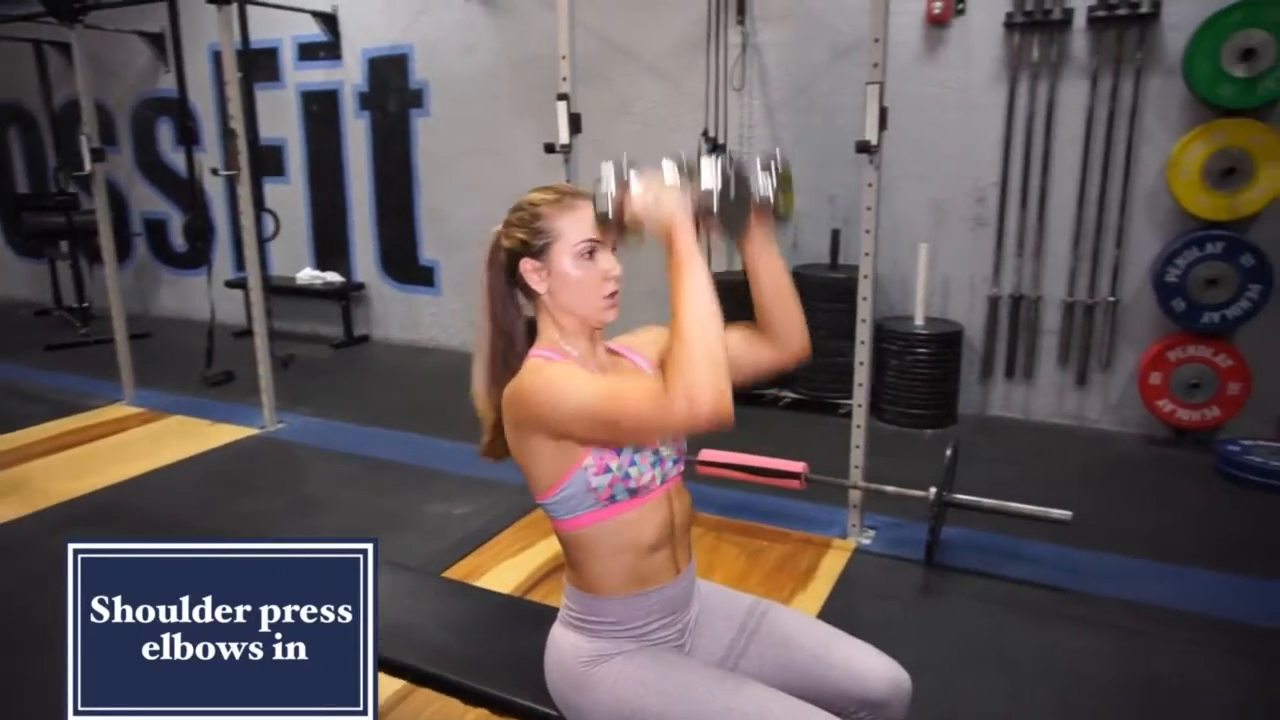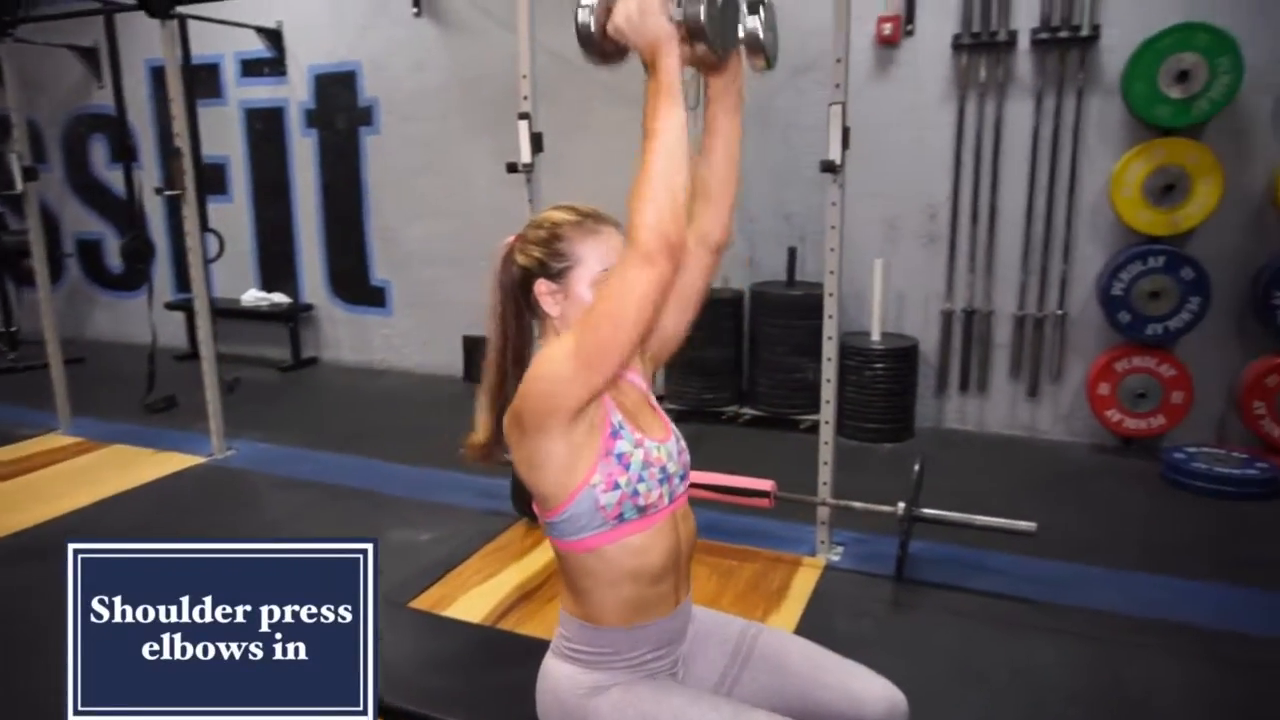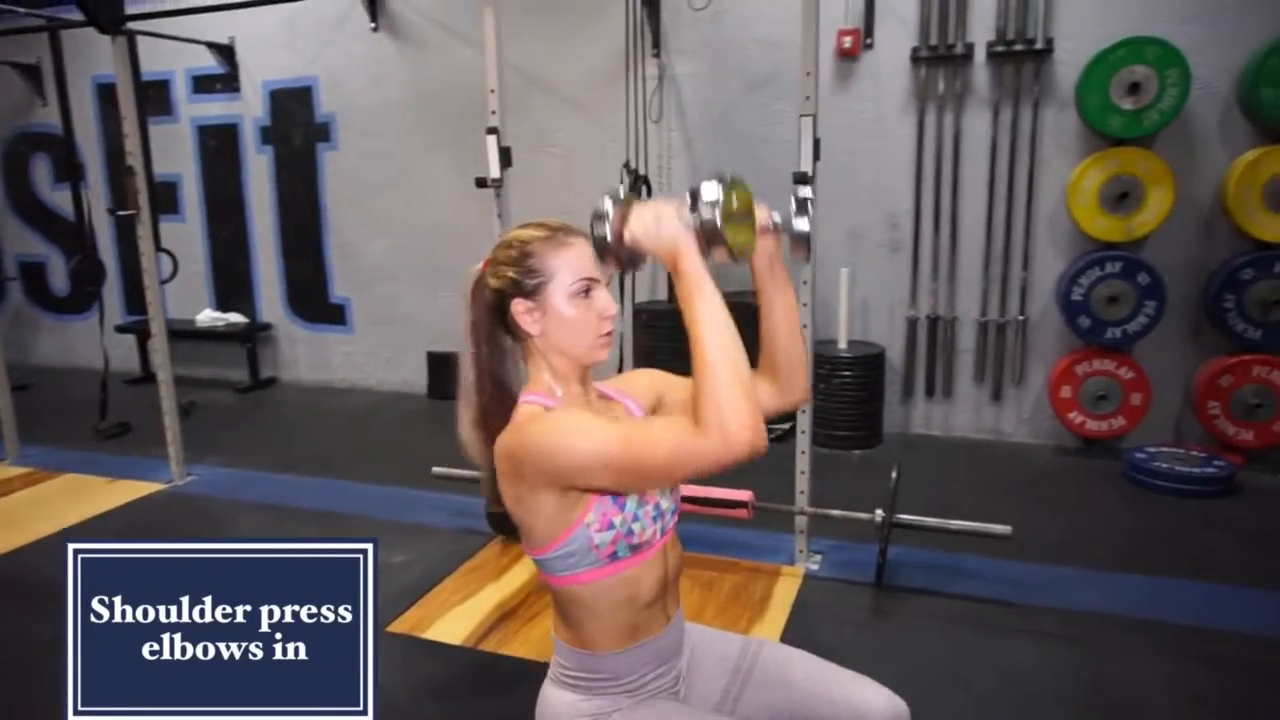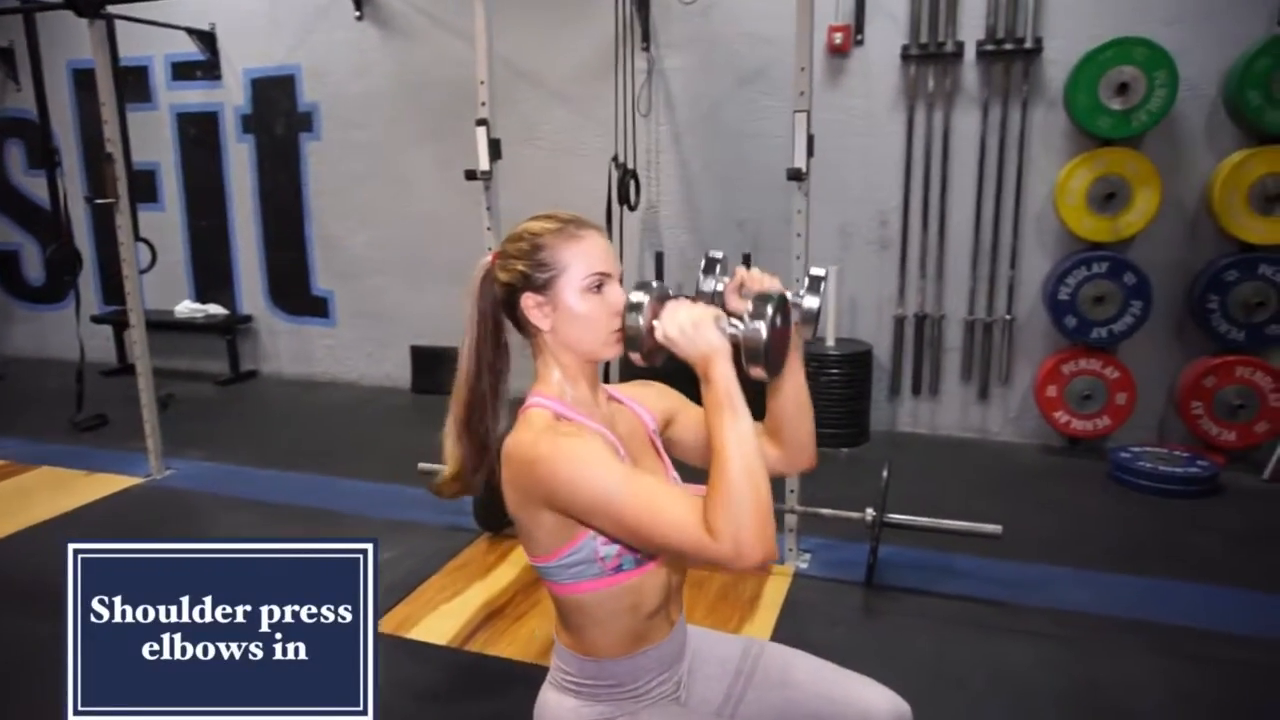
dt=0.4s
person 1, frame 1
left shoulder: (637, 354)
right shoulder: (540, 388)
left elbow: (787, 345)
right elbow: (703, 404)
left wrist: (753, 229)
right wrist: (680, 235)
left hip: (692, 613)
right hip: (612, 653)
person 1, frame 2
left shoulder: (627, 374)
right shoulder: (547, 403)
left elbow: (706, 235)
right elbow: (658, 248)
left wrist: (725, 83)
right wrist: (665, 62)
left hip: (684, 641)
person 1, frame 3
left shoulder: (630, 394)
right shoulder: (536, 441)
left elbow: (783, 388)
right elbow: (733, 437)
left wrist: (766, 259)
right wrist: (683, 258)
left hip: (681, 656)
person 1, frame 4
left shoulder: (642, 404)
right shoulder: (545, 448)
left elbow: (792, 454)
right elbow: (746, 545)
right wrist: (714, 364)
left hip: (682, 658)
